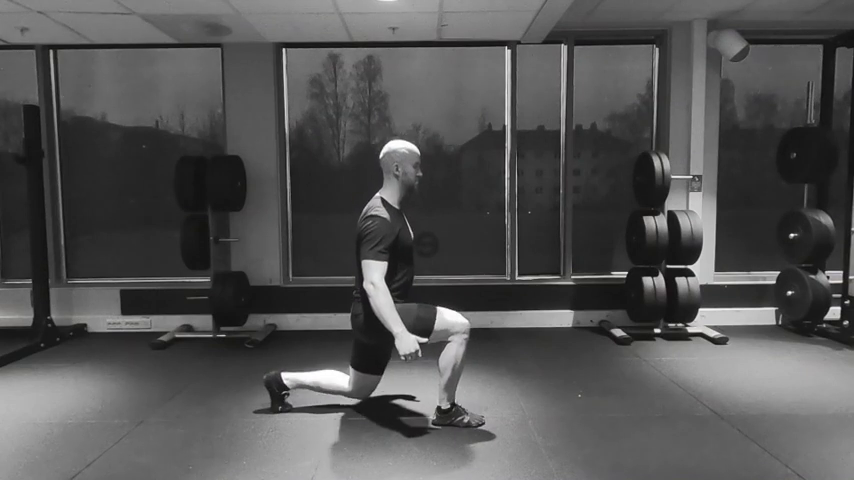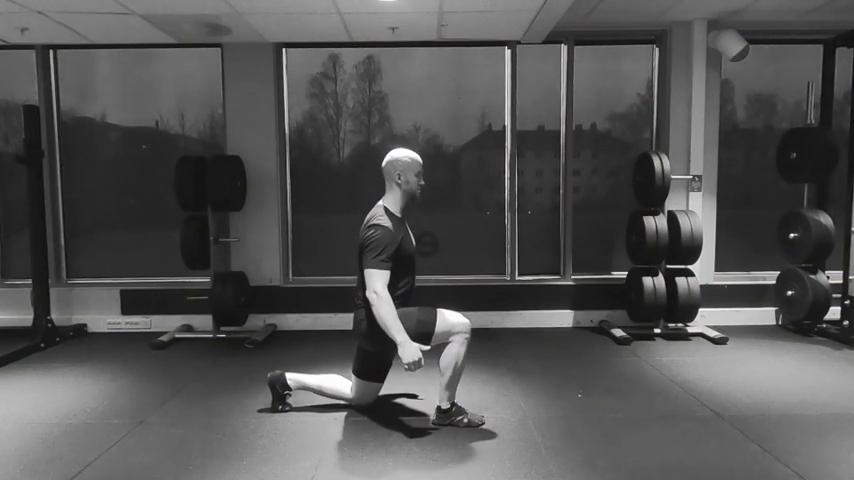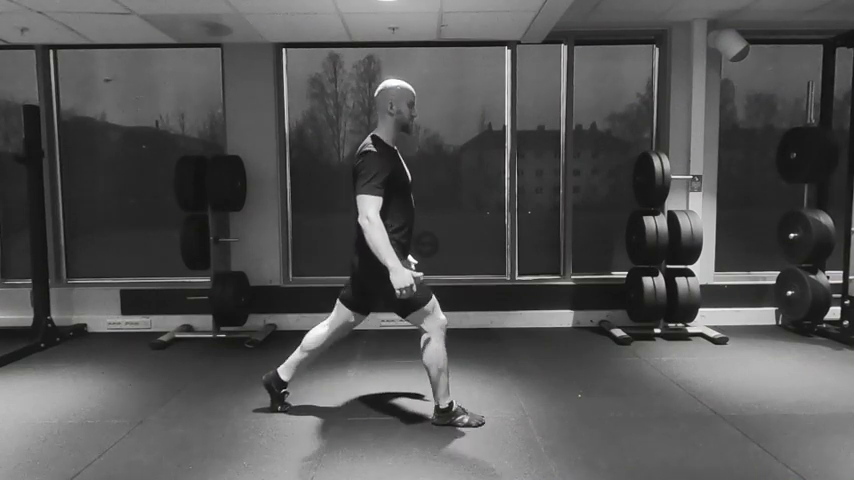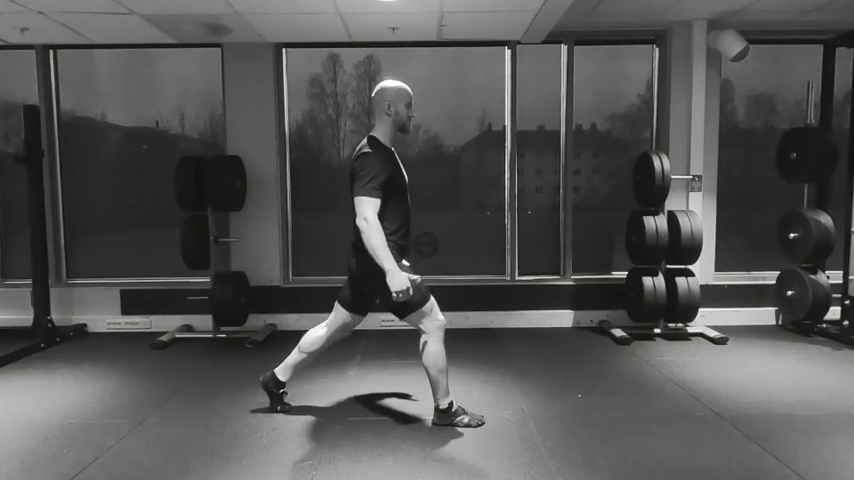
dt=0.7s
person 1, frame 1
left shoulder: (389, 210)
right shoulder: (380, 220)
right elbow: (373, 284)
left wrist: (397, 326)
right wrist: (401, 334)
left hip: (374, 316)
right hip: (380, 315)
left knee: (356, 388)
right knee: (459, 327)
left ankle: (282, 381)
right ankle: (446, 410)
person 1, frame 2
left shoulder: (391, 218)
right shoulder: (382, 229)
right elbow: (375, 293)
left wrist: (400, 335)
right wrist: (403, 342)
left hip: (377, 323)
right hip: (381, 322)
left knee: (359, 395)
right knee: (460, 327)
left ankle: (285, 380)
right ankle: (446, 410)
person 1, frame 3
left shoulder: (386, 151)
right shoulder: (375, 155)
right elbow: (368, 217)
left wrist: (401, 256)
right wrist: (396, 268)
left hip: (376, 261)
right hip: (381, 263)
left knee: (337, 324)
right knee: (435, 324)
left ankle: (279, 378)
right ankle: (445, 409)
person 1, frame 4
left shoulder: (382, 152)
right shoulder: (372, 157)
right elbow: (365, 219)
left wrist: (395, 260)
right wrist: (393, 270)
left hip: (372, 262)
right hip: (378, 263)
left knee: (335, 326)
right knee: (434, 324)
left ankle: (276, 379)
right ankle: (445, 409)
